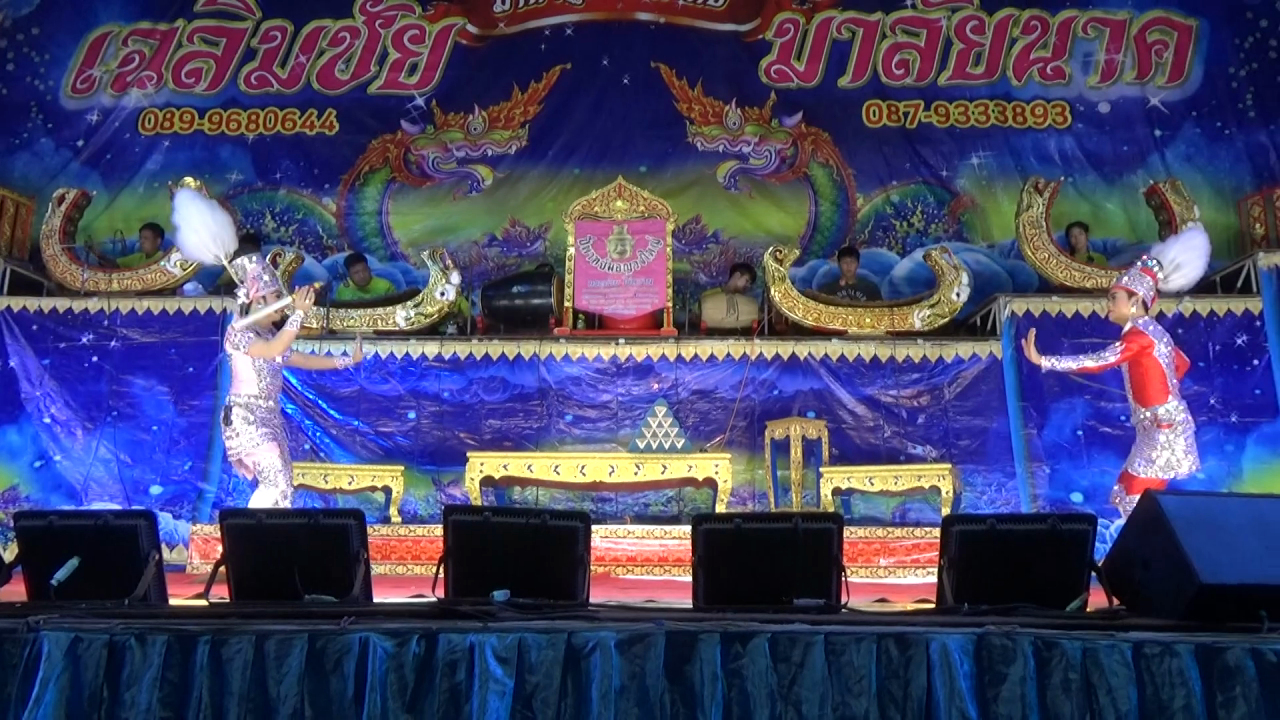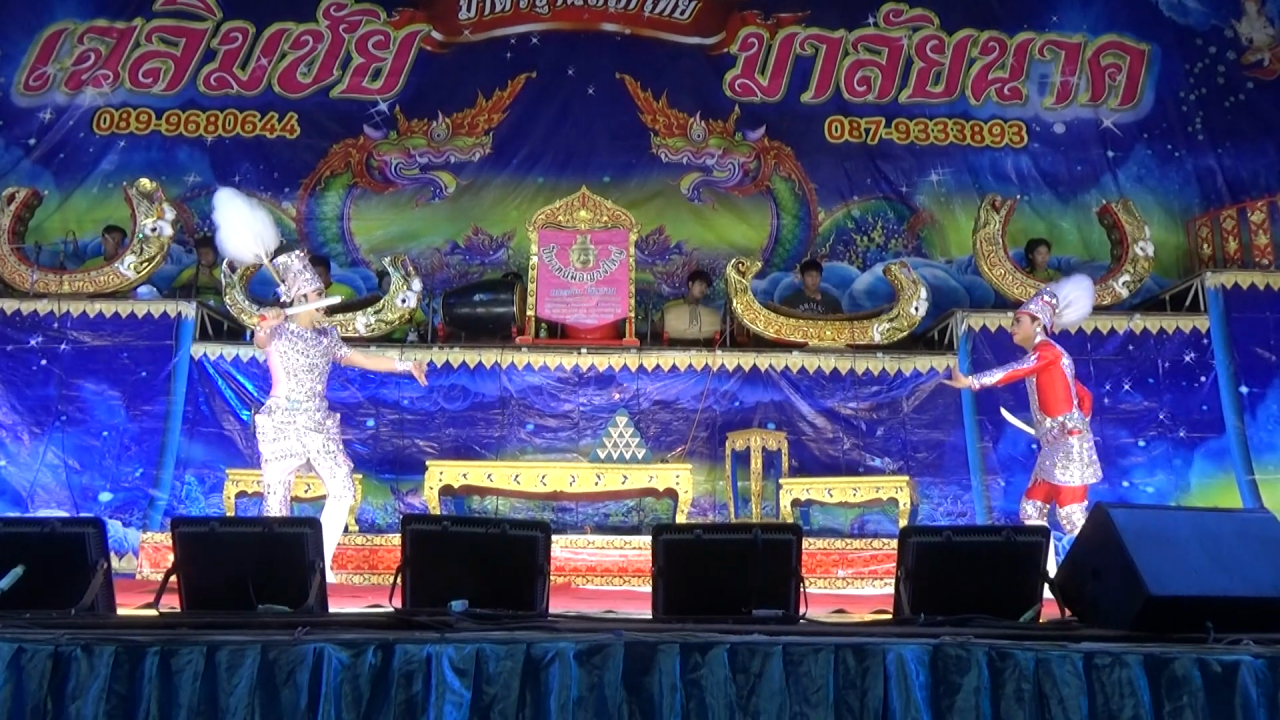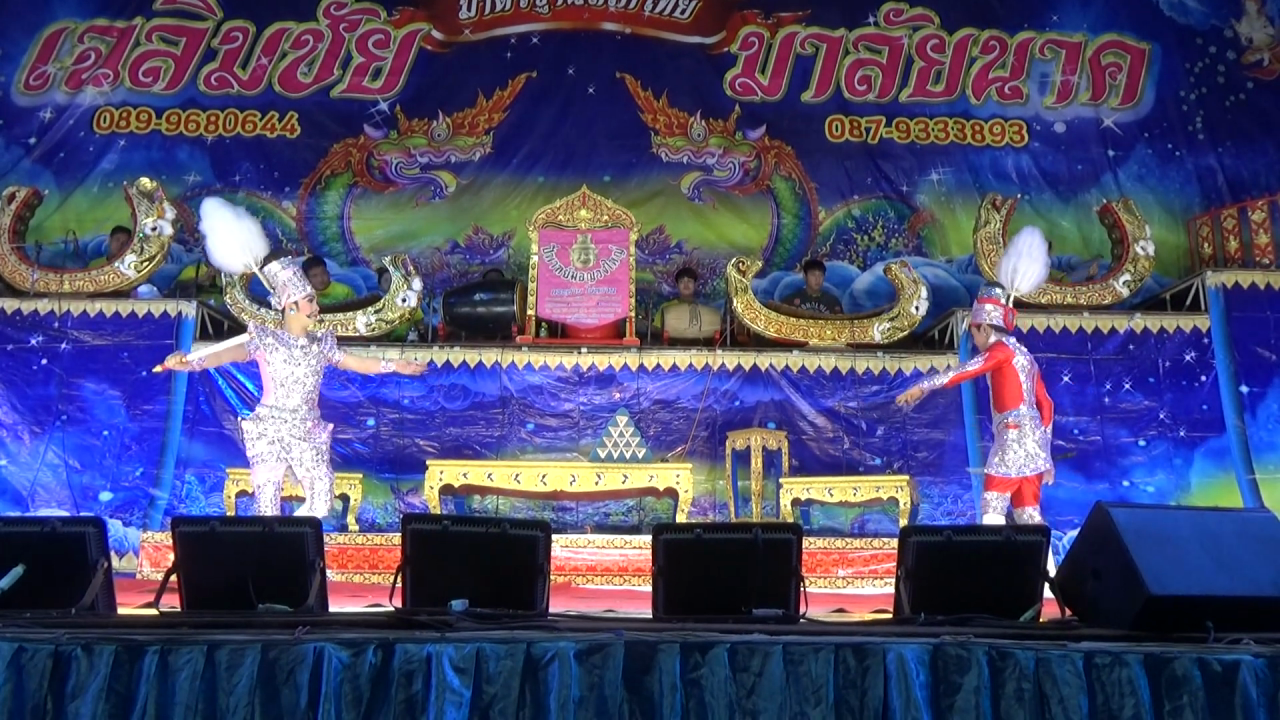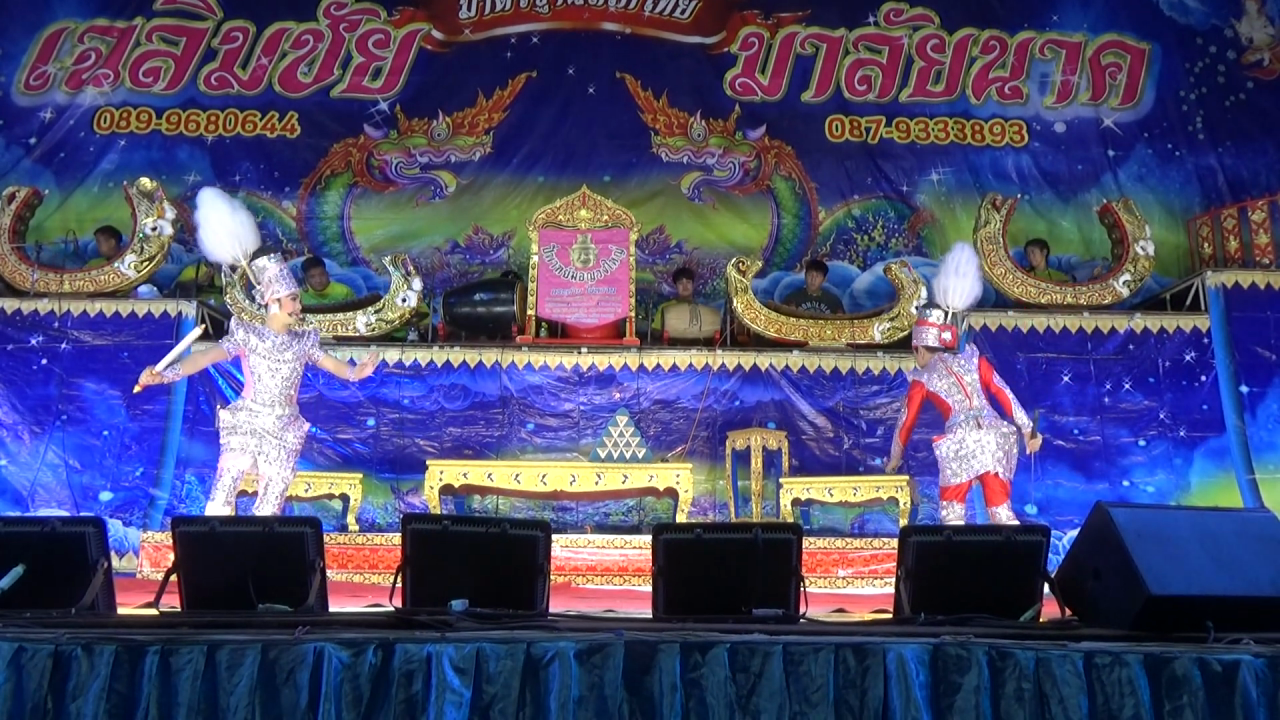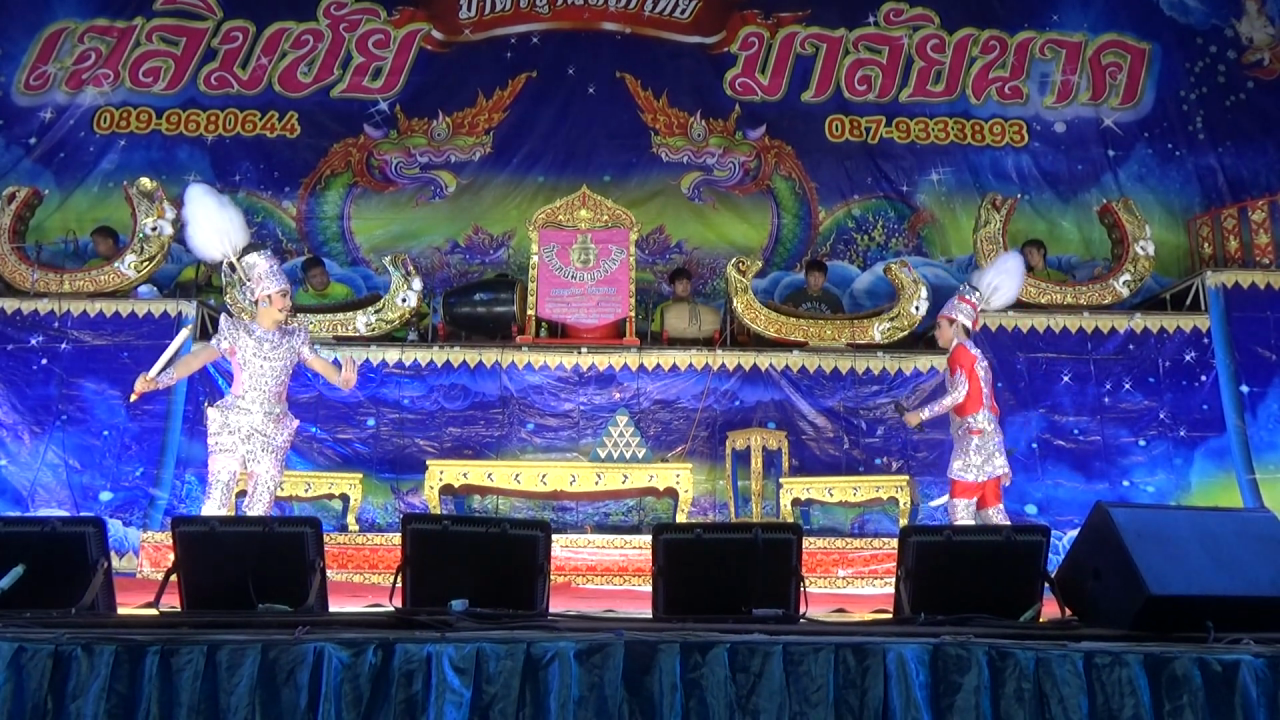
dt=1s
person 1, frame 1
left shoulder: (1140, 335)
right shoulder: (1150, 332)
left elbow: (1099, 361)
right elbow: (1182, 364)
left wrist: (1043, 361)
left hip: (1163, 434)
right hip: (1156, 432)
left knee: (1138, 504)
right knee: (1123, 495)
person 1, frame 2
left shoulder: (1049, 351)
right shoulder: (1044, 359)
left elbow: (1015, 371)
right elbow: (1085, 396)
left wrist: (972, 382)
right wrist: (1079, 428)
left hip: (1068, 445)
right hip: (1055, 447)
left knee: (1072, 517)
right knee: (1031, 510)
right ankle: (1049, 576)
person 1, frame 3
left shoulder: (1001, 350)
right shoulder: (1021, 355)
left elbow: (964, 371)
right elbow: (1045, 404)
left wrist: (922, 388)
right wrist: (1042, 442)
left hip: (1014, 438)
right hip: (1031, 440)
left knee: (992, 504)
right knee: (1028, 510)
person 1, frame 4
left shoulder: (922, 379)
right shoulder: (974, 359)
left elbow: (906, 420)
right elbow: (1002, 392)
left wrist: (895, 458)
right wrist: (1027, 428)
left hip: (961, 444)
right hip: (995, 440)
left knee: (951, 514)
right knee: (1002, 511)
person 1, frame 5
left shoulder: (961, 351)
right shoulder: (974, 356)
left elbow: (959, 393)
left wrist: (920, 414)
left hip: (974, 440)
right hip: (988, 440)
left knee: (961, 510)
right knee: (992, 513)
person 2, frame 1
left shoulder: (272, 335)
right shoulder: (239, 332)
left elbow: (307, 361)
right elbow: (272, 351)
left wrist: (349, 360)
right wrist: (299, 313)
left hip: (269, 418)
right hip: (245, 418)
left knee: (281, 494)
right knee: (276, 482)
person 2, frame 2
left shoulder: (326, 336)
right shoulder: (279, 331)
left elbow: (364, 360)
right elbow: (261, 340)
left wrist: (407, 366)
right wrist: (267, 325)
left hip: (319, 424)
right hip: (282, 423)
left knee: (342, 490)
right knee: (276, 498)
left ankle: (322, 562)
person 2, frame 3
left shoulder: (321, 343)
right shoulder: (264, 339)
left elbow: (355, 363)
right elbow: (231, 353)
left wrist: (393, 366)
right wrist: (191, 363)
left hip: (309, 434)
right hip: (270, 433)
left knee: (321, 502)
right knee: (268, 509)
person 2, frame 4
left shoulder: (304, 341)
right shoulder: (247, 335)
left elbow: (331, 363)
right elbow: (207, 357)
left wrist: (355, 372)
right wrist: (164, 375)
left hip: (283, 432)
right hip: (245, 424)
left knee: (271, 503)
right knee: (222, 496)
person 2, frame 5
left shoulder: (295, 336)
right shoulder: (237, 330)
left elbow: (319, 364)
right elbow: (202, 356)
left wrist: (342, 378)
right wrist: (158, 381)
left hip: (273, 432)
right hip: (235, 425)
left knee: (260, 504)
right knee: (218, 497)
